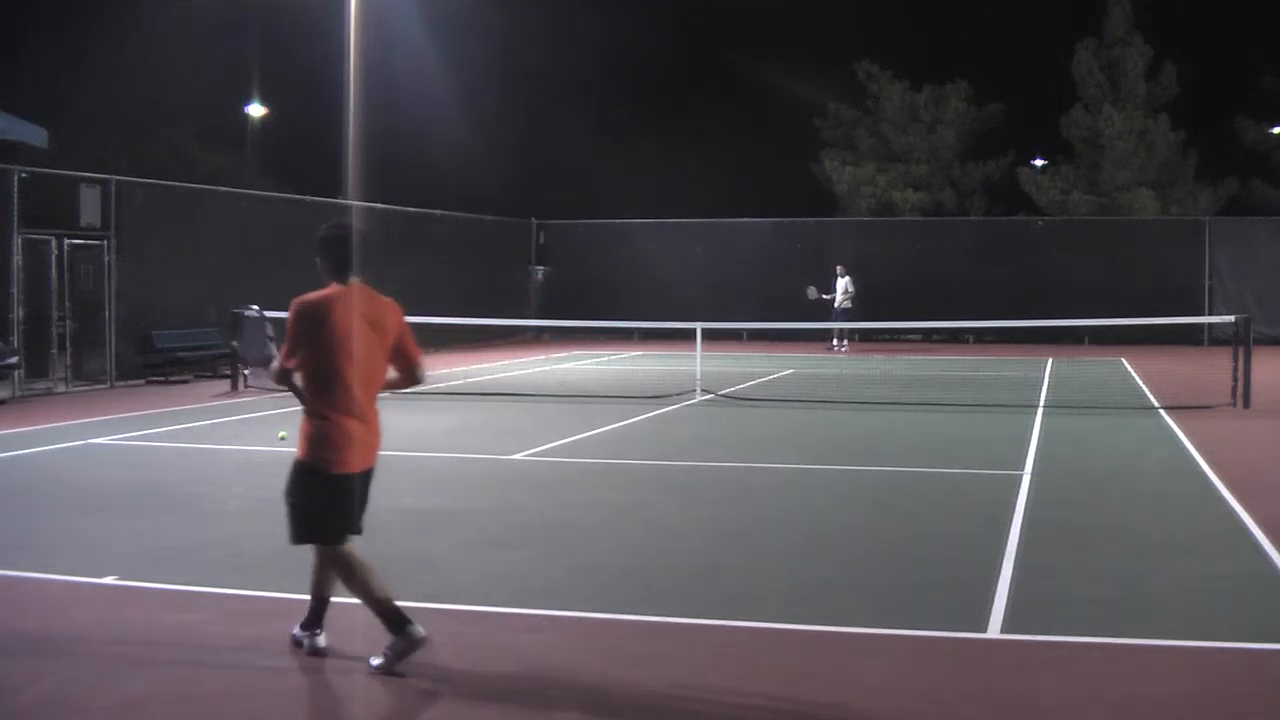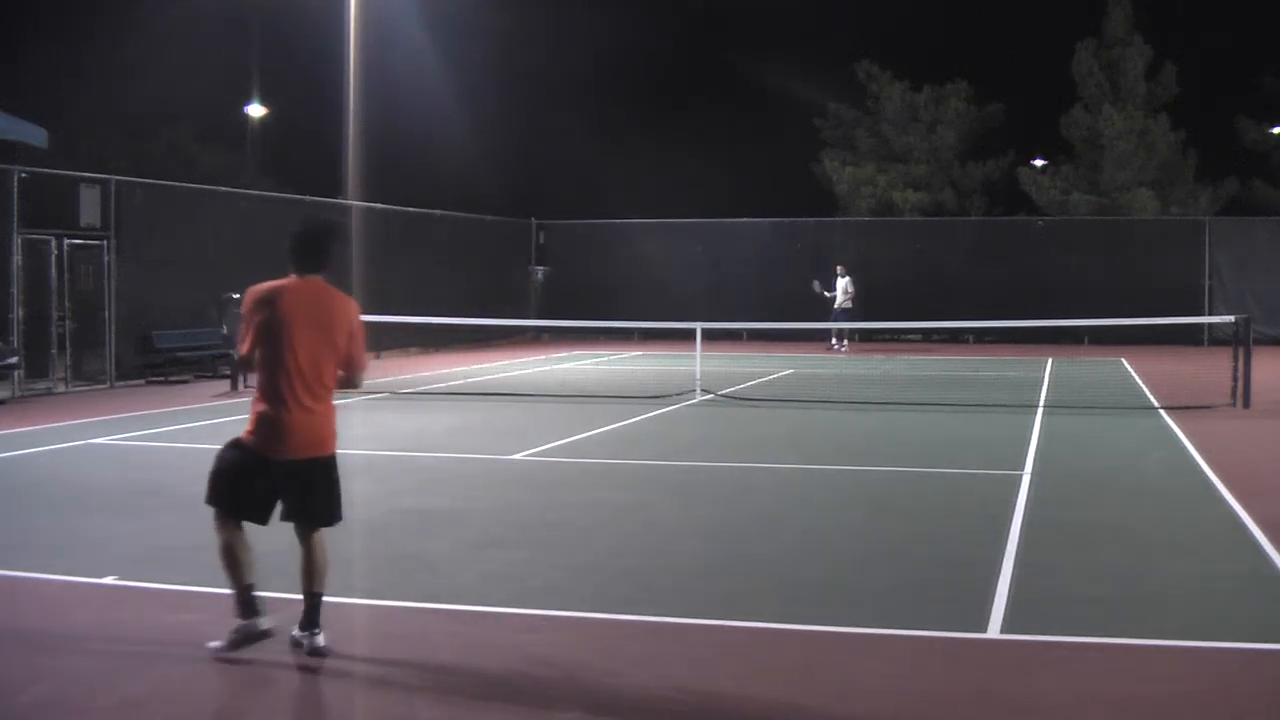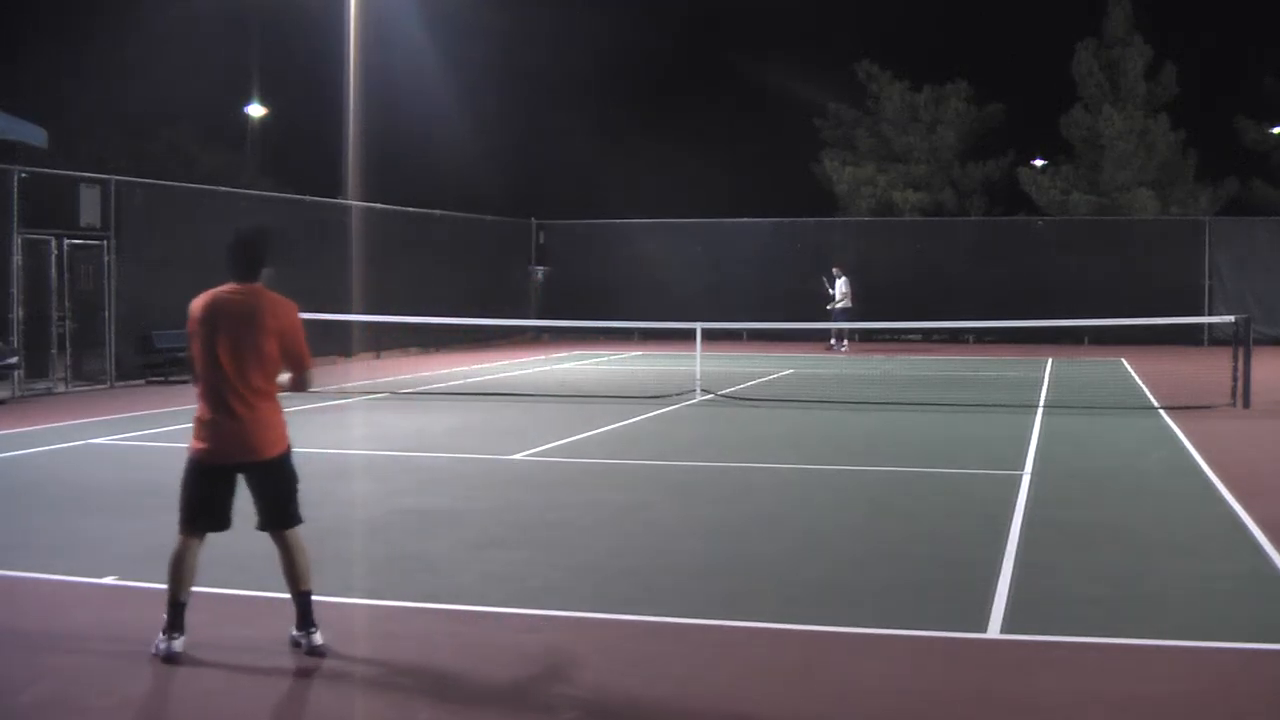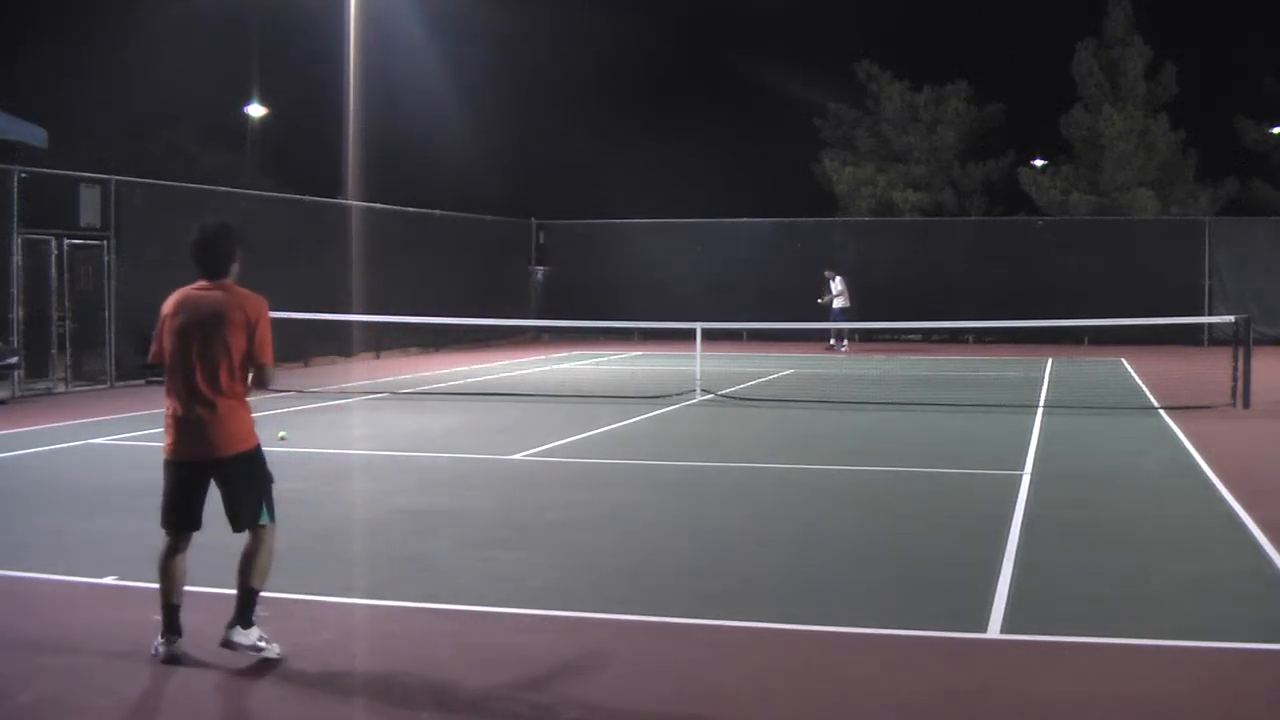
dt=0.3s
person 1, frame 1
left shoulder: (308, 308)
right shoulder: (388, 309)
left elbow: (283, 376)
right elbow: (415, 376)
left wrist: (278, 367)
left hip: (323, 448)
right hip: (364, 446)
left knee: (331, 549)
right knee: (332, 542)
left ankle: (402, 627)
right ankle: (312, 628)
person 1, frame 2
left shoulder: (262, 296)
right shoulder: (345, 307)
left elbow: (246, 359)
right elbow: (353, 379)
left hip: (269, 435)
right hip: (319, 439)
left knee: (227, 517)
right knee: (309, 532)
left ankle: (251, 615)
right ankle: (311, 628)
person 1, frame 3
left shoulder: (201, 306)
right shoulder: (281, 310)
left elbow: (198, 366)
right elbow: (303, 380)
left hip: (211, 440)
right hip: (266, 441)
left knee: (191, 535)
right knee: (286, 533)
left ankle: (172, 633)
right ankle: (307, 630)
person 1, frame 4
left shoulder: (173, 304)
right shoulder: (250, 305)
left elbow: (162, 364)
right elbow: (264, 378)
left hip: (182, 438)
right hip: (233, 439)
left knee: (177, 538)
right knee: (262, 528)
left ankle: (169, 636)
right ankle: (242, 626)
